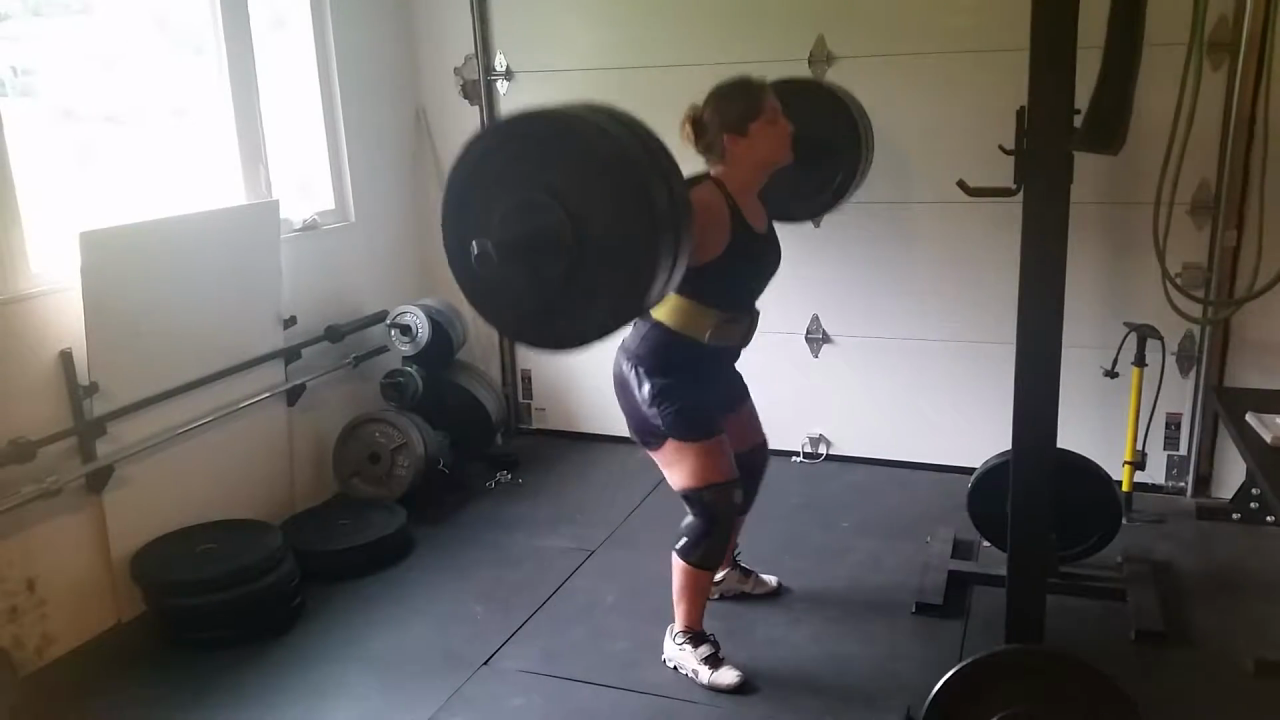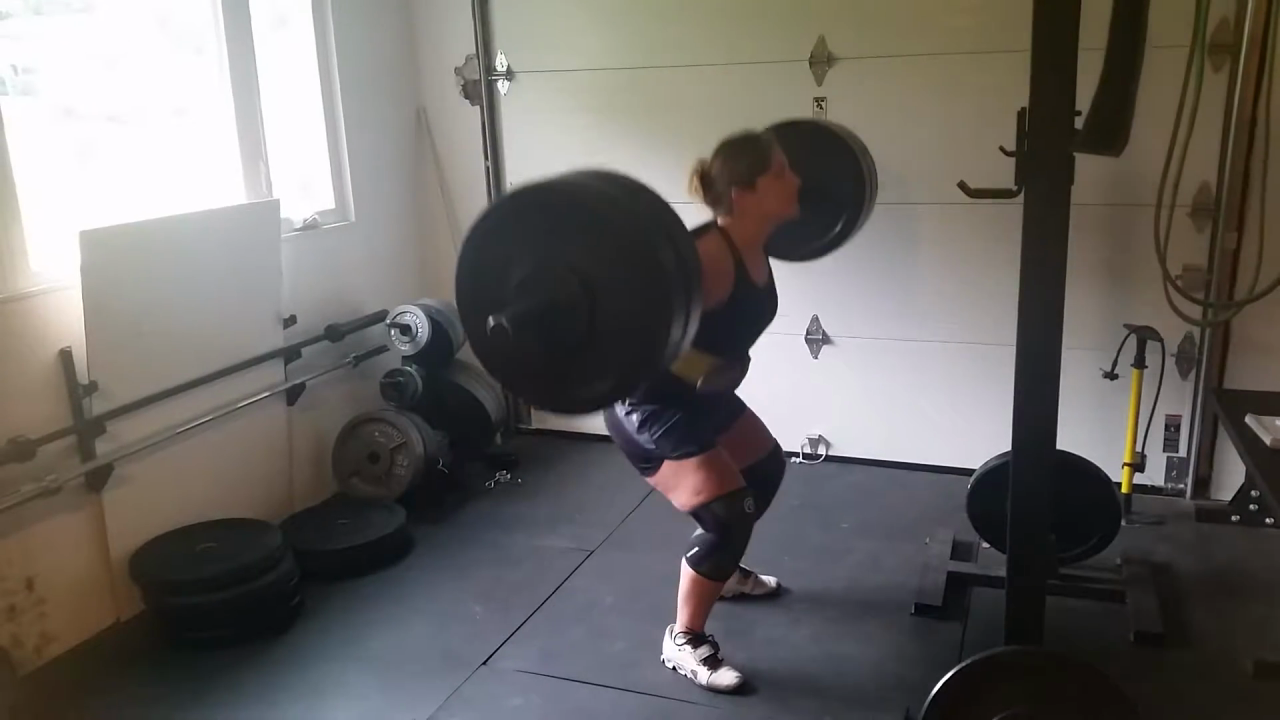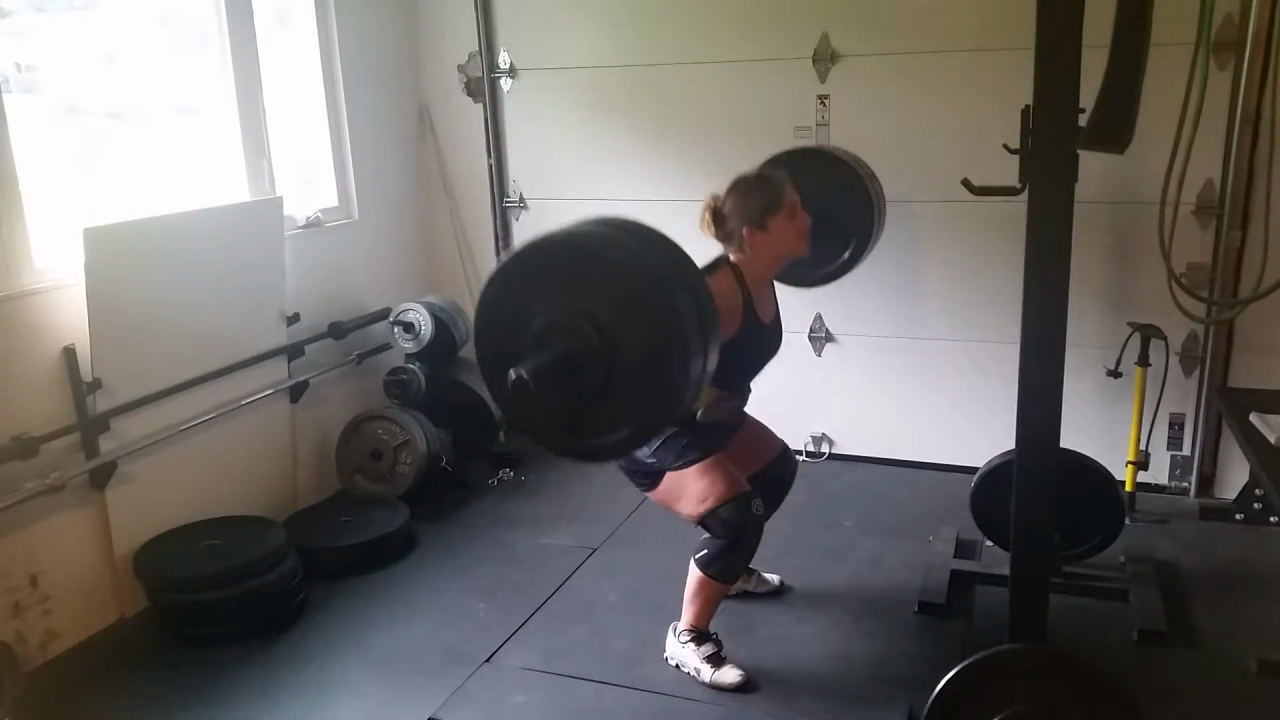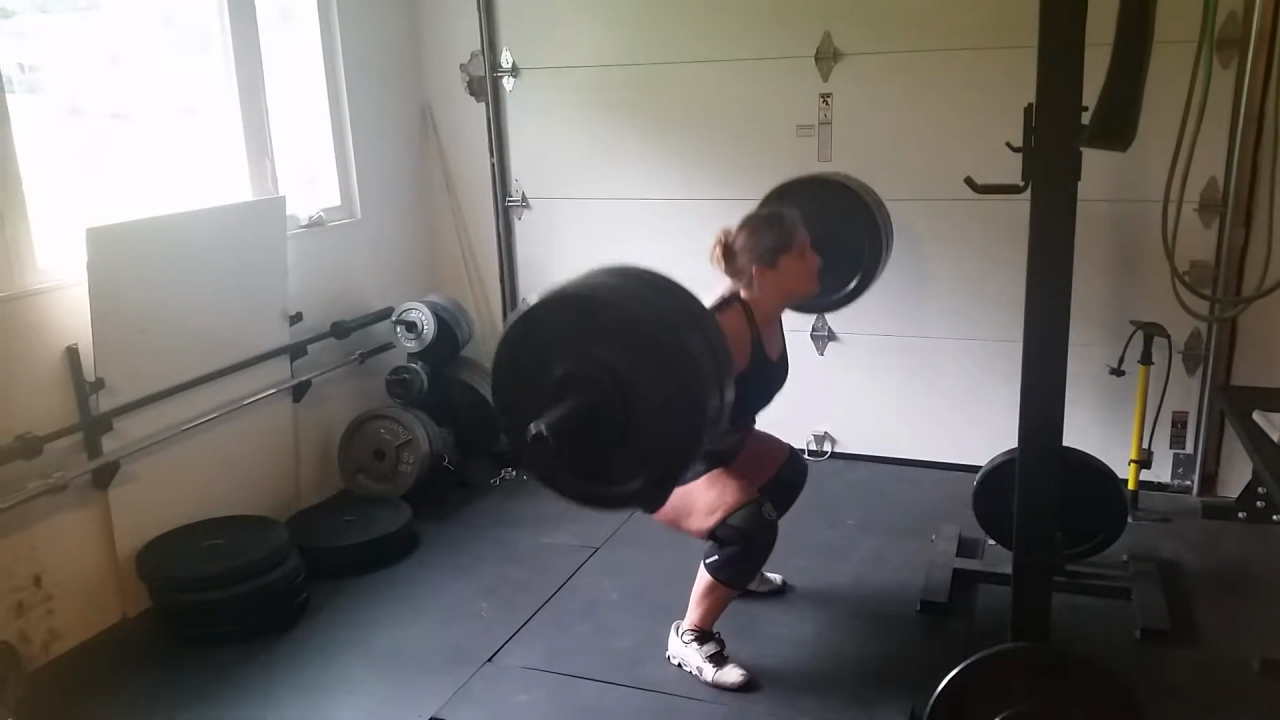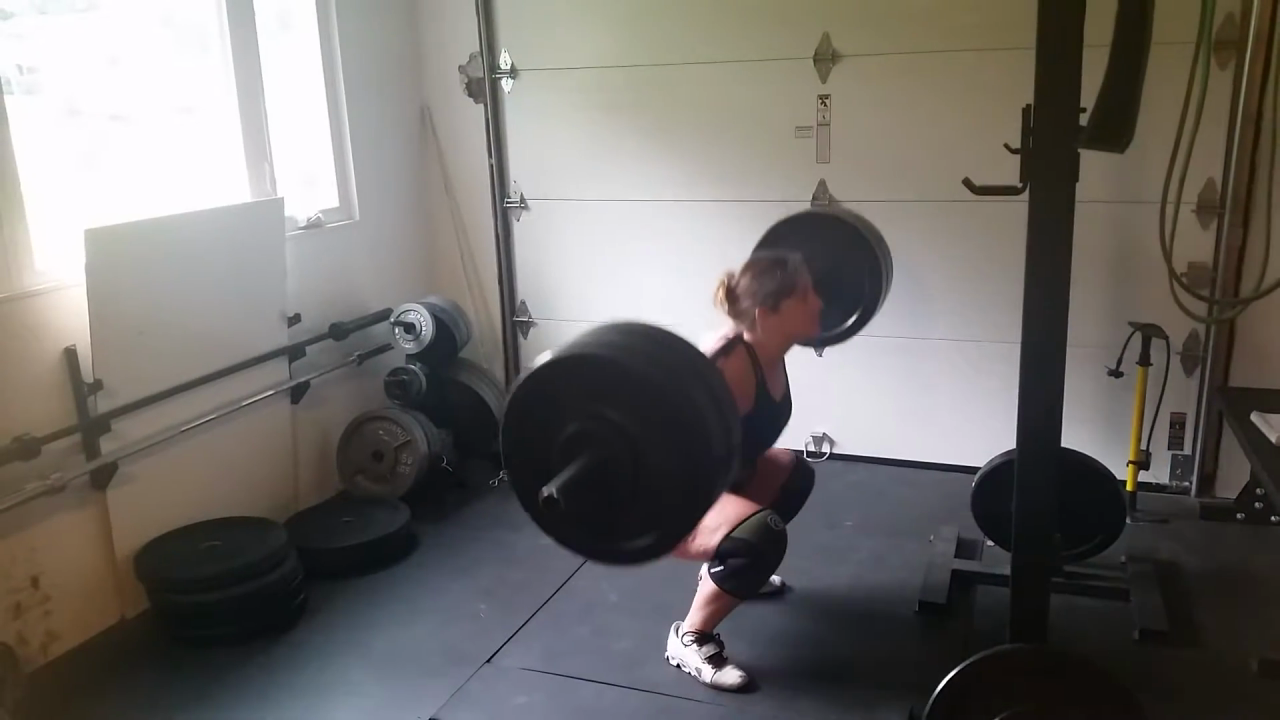
dt=0.2s
person 1, frame 1
left shoulder: (749, 198)
right shoulder: (704, 206)
left hip: (709, 365)
right hip: (661, 372)
left knee: (749, 465)
right knee: (717, 502)
left ankle: (723, 569)
right ankle: (685, 638)
person 1, frame 2
left shoulder: (752, 246)
right shoulder: (708, 256)
left hip: (703, 396)
right hip: (652, 407)
left knee: (765, 470)
right knee: (729, 514)
left ankle: (725, 572)
right ankle: (684, 640)
person 1, frame 3
left shoulder: (760, 279)
right shoulder: (719, 292)
left hip: (708, 416)
right hip: (656, 431)
left knee: (777, 469)
right knee: (737, 518)
left ankle: (730, 570)
right ankle: (687, 638)
person 1, frame 4
left shoulder: (765, 311)
right shoulder: (727, 329)
left hip: (714, 443)
left knee: (788, 469)
right knee: (750, 523)
left ankle: (734, 568)
right ankle: (690, 638)
person 1, frame 5
left shoulder: (767, 350)
right shoulder: (730, 373)
left knee: (795, 476)
right knee: (761, 537)
left ankle: (727, 571)
right ankle: (690, 639)
